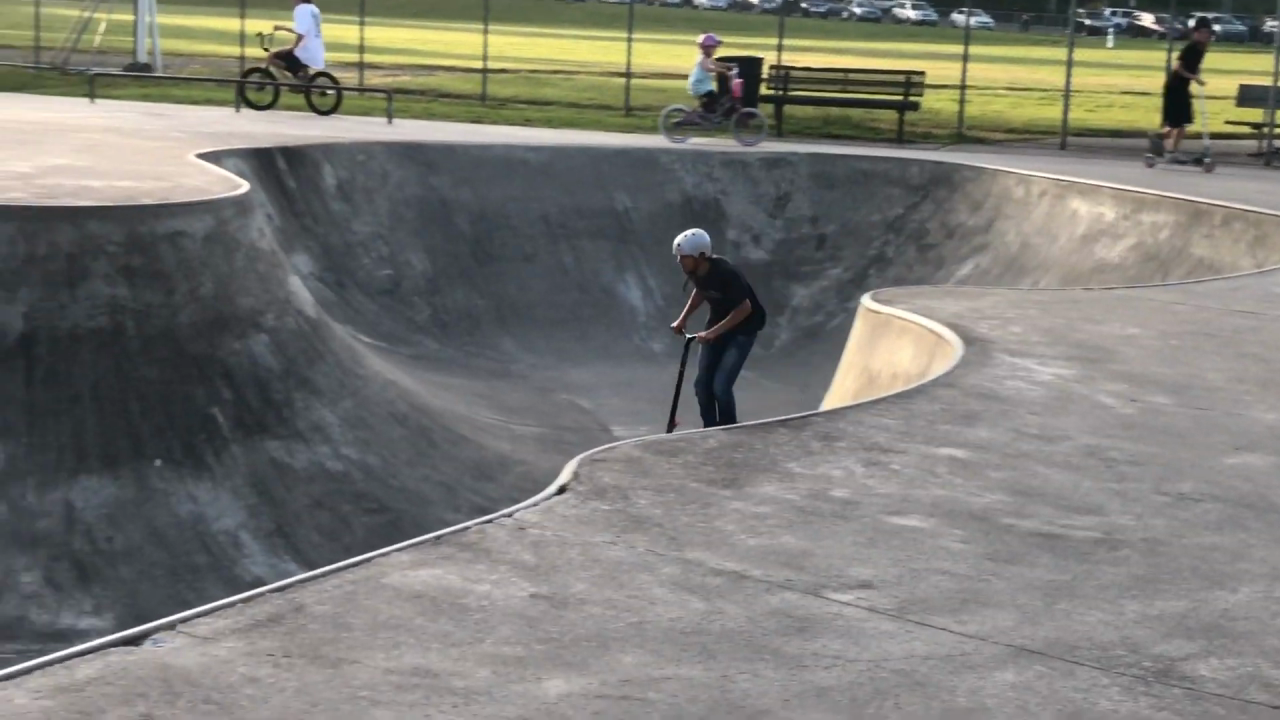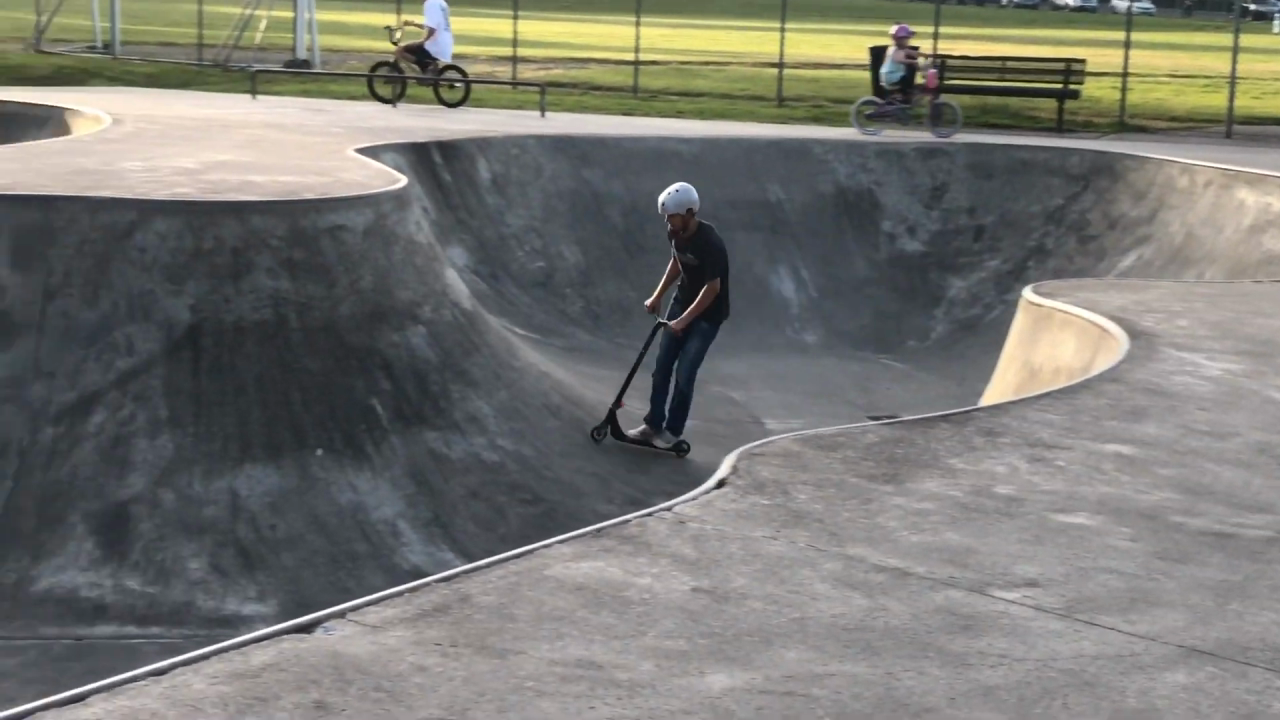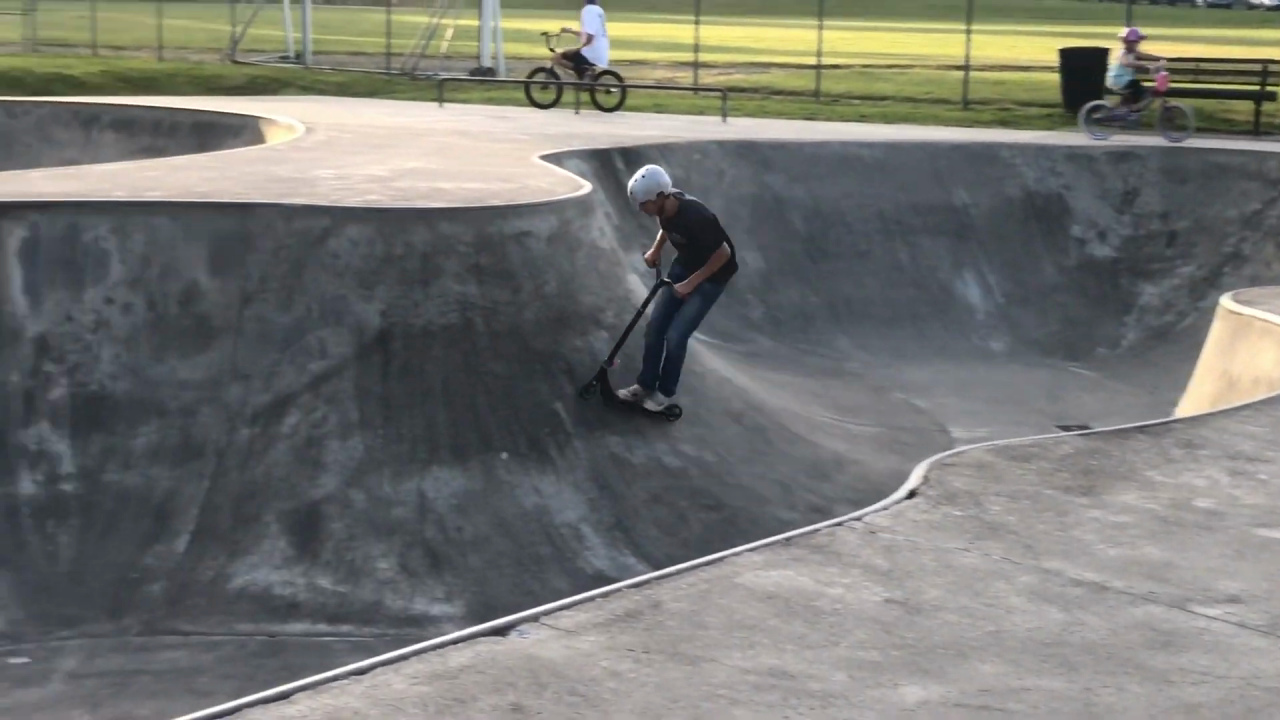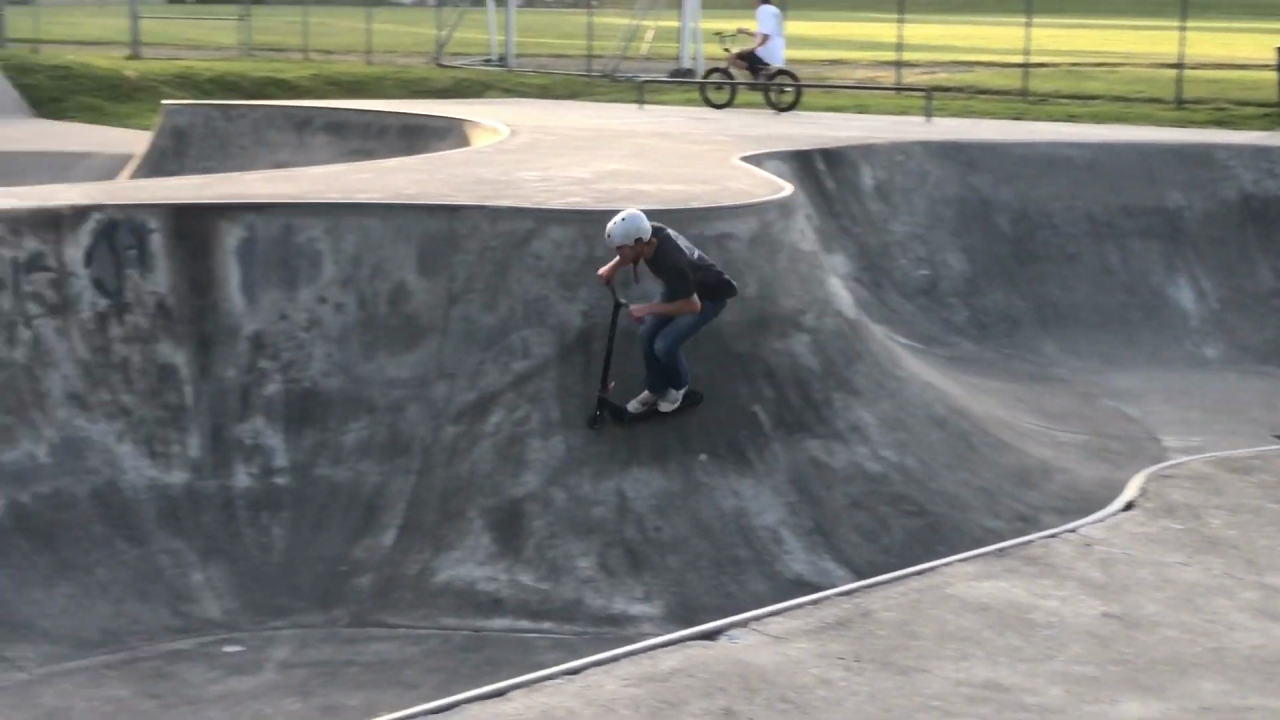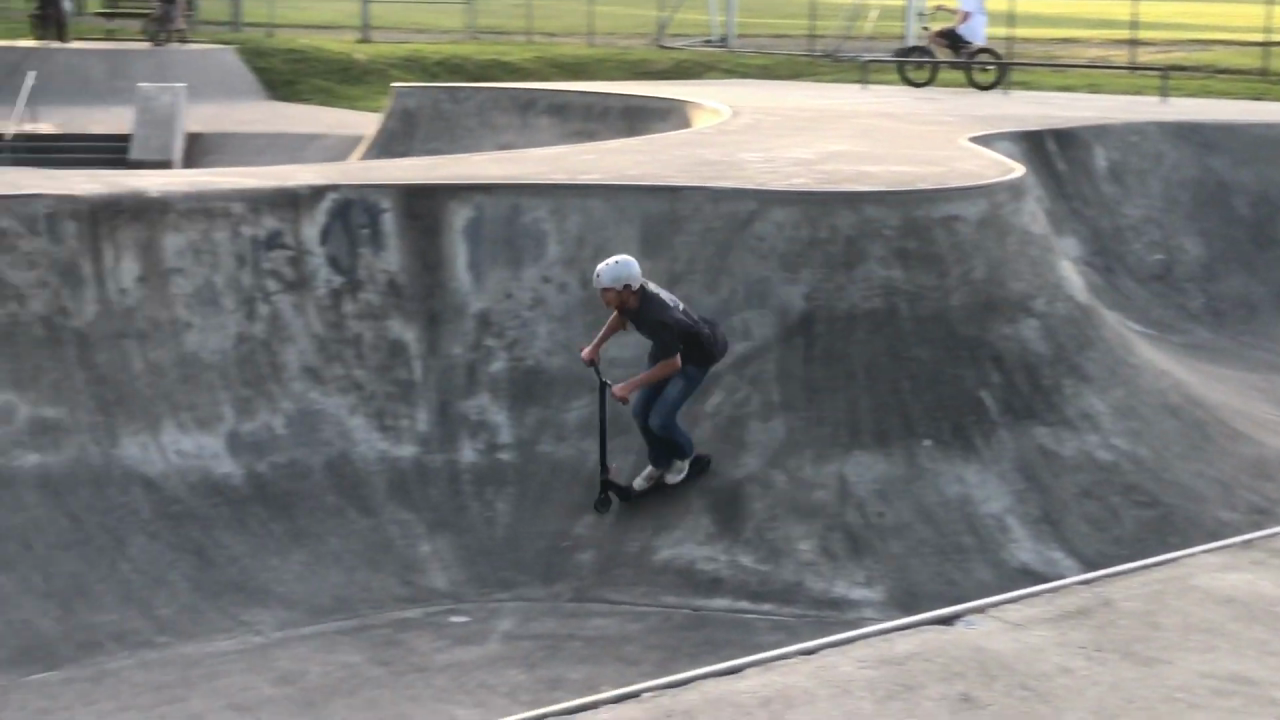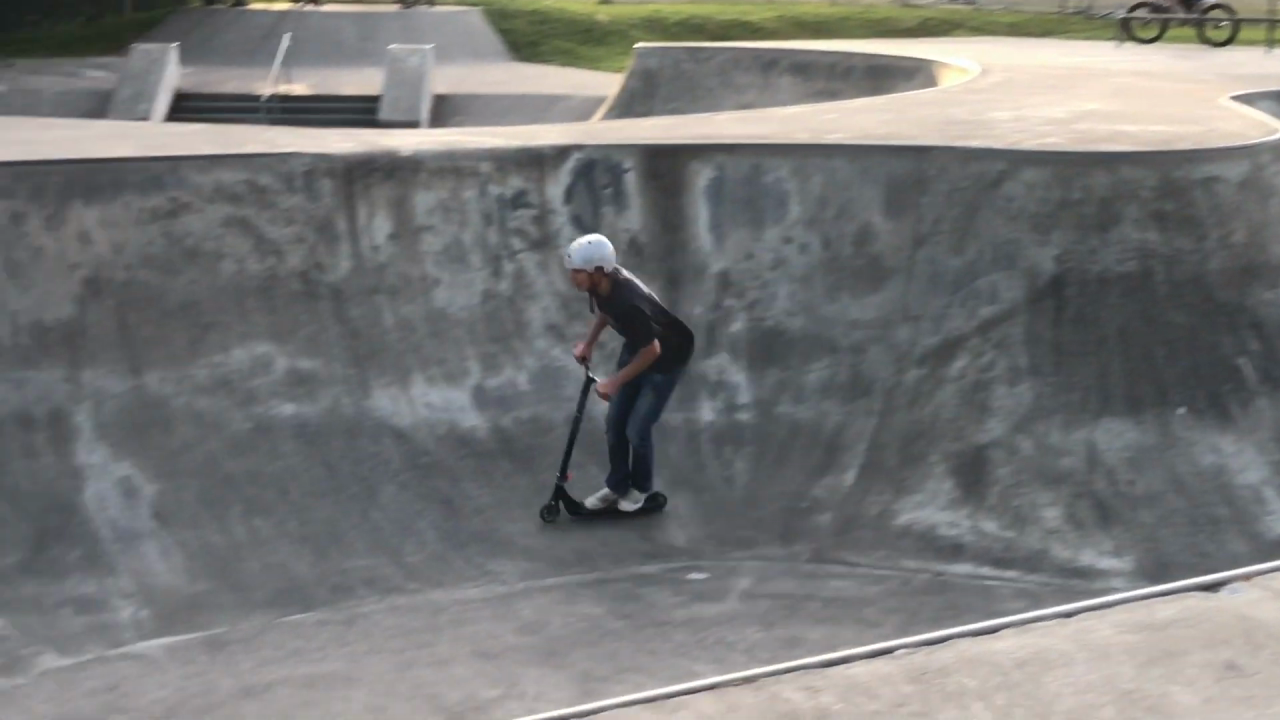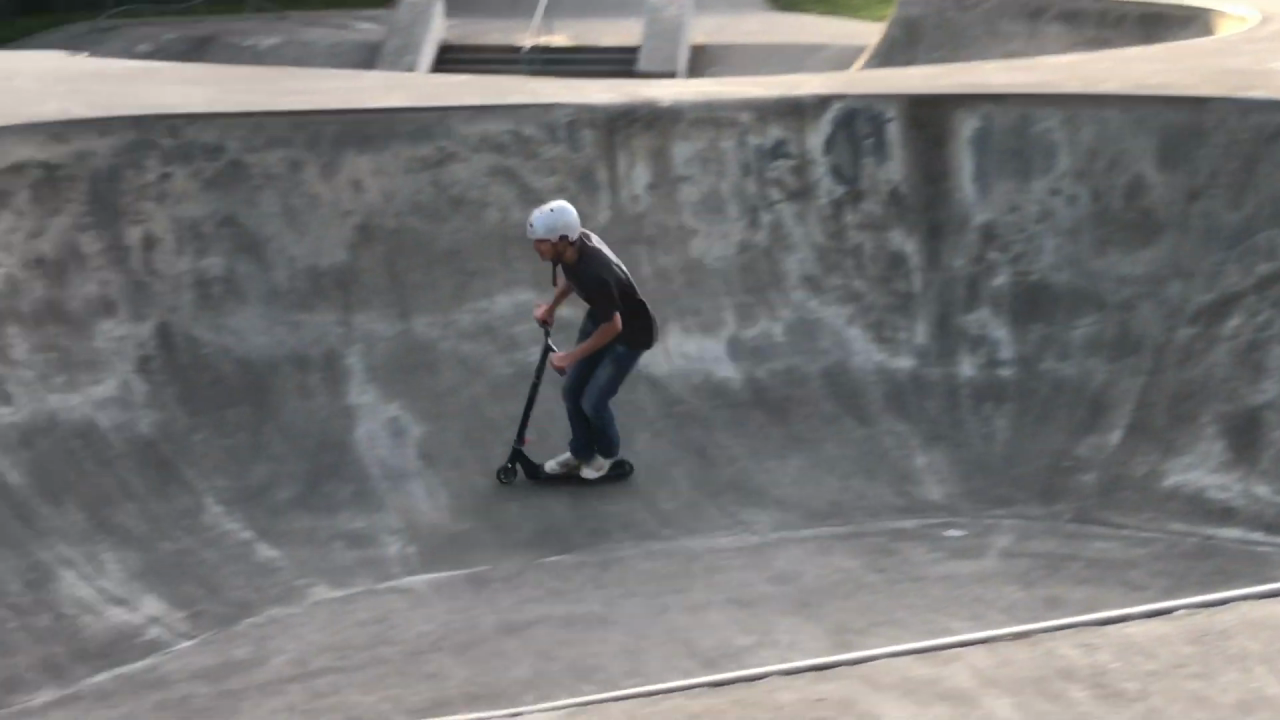
dt=0.2s
person 1, frame 1
left shoulder: (726, 273)
right shoulder: (694, 271)
left elbow: (744, 308)
left wrist: (713, 332)
right wrist: (683, 318)
left hip: (743, 329)
right hip: (718, 324)
left knee: (720, 387)
right knee: (702, 384)
person 1, frame 2
left shoulder: (709, 242)
right shoulder: (676, 233)
left elbow: (713, 287)
left wrist: (684, 320)
right wrist: (658, 295)
left hip: (707, 315)
right hip: (683, 302)
left knee: (684, 376)
right knee: (662, 368)
left ankle: (673, 431)
right ankle: (654, 425)
person 1, frame 3
left shoulder: (695, 217)
right shoulder: (666, 208)
left elbow: (723, 253)
left wrist: (691, 283)
right wrist: (656, 248)
left hip: (710, 277)
right hip: (684, 265)
left knee: (676, 336)
right knee: (655, 325)
left ankle: (666, 391)
right ankle: (646, 385)
person 1, frame 4
left shoulder: (672, 263)
right shoulder: (650, 234)
left elbow: (692, 306)
left wrist: (648, 308)
right wrist: (612, 266)
left hip: (710, 297)
right hip: (682, 286)
left knee: (664, 345)
right knee: (647, 335)
left ankle: (678, 384)
right ankle: (655, 388)
person 1, frame 5
left shoulder: (657, 318)
right shoulder: (634, 292)
left elbow: (672, 364)
right elbow: (620, 314)
left wrist: (628, 386)
right wrist: (595, 346)
left hip: (695, 358)
right hip: (671, 345)
left knee: (659, 419)
right knee: (640, 409)
left ankle: (683, 453)
right ankle: (660, 461)
person 1, frame 6
left shoulder: (628, 303)
right shoulder: (605, 283)
left elbow: (652, 351)
left wrist: (615, 381)
right wrist: (588, 343)
left hip: (663, 362)
right hip: (635, 350)
left knee: (637, 430)
right knee: (615, 423)
left ankle: (640, 487)
right ankle: (617, 484)
person 1, frame 7
left shoulder: (595, 273)
right shoulder: (574, 246)
left elbow: (613, 327)
left wrist: (571, 356)
right wrist: (551, 306)
left hip: (628, 334)
right hip: (599, 319)
left knee: (592, 401)
right knee: (572, 391)
left ankle: (606, 452)
right ankle: (581, 452)
